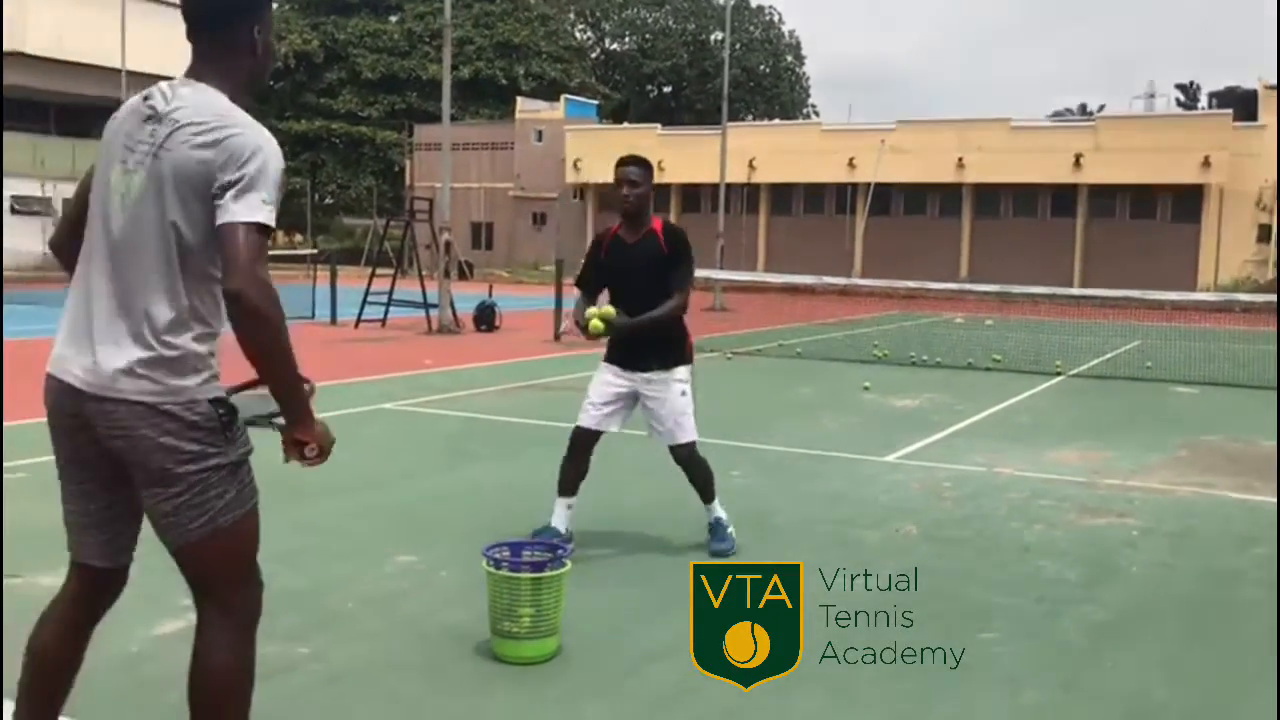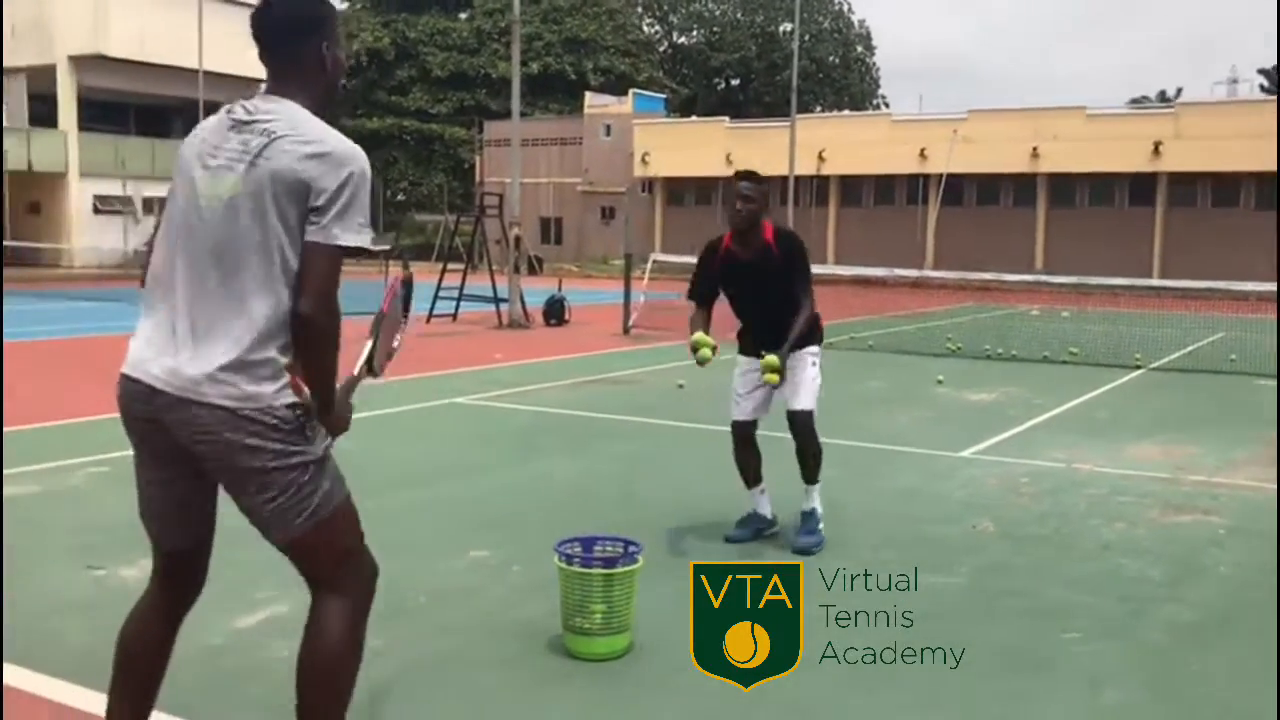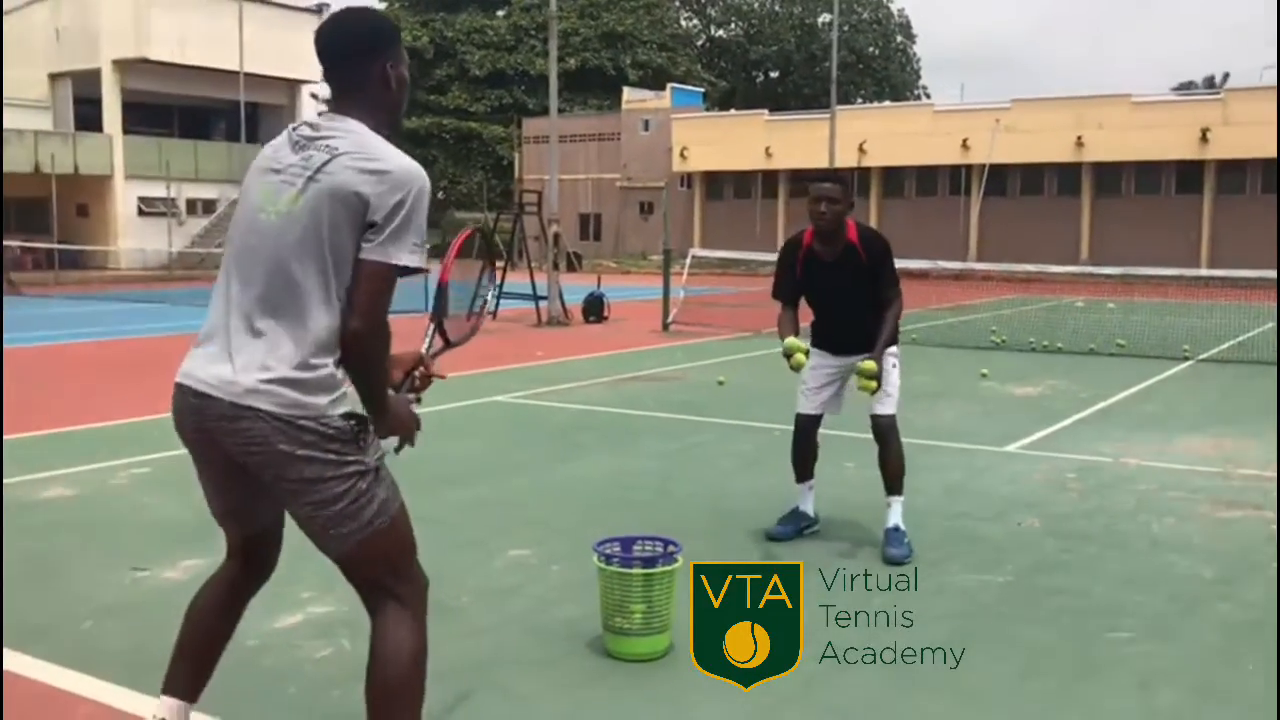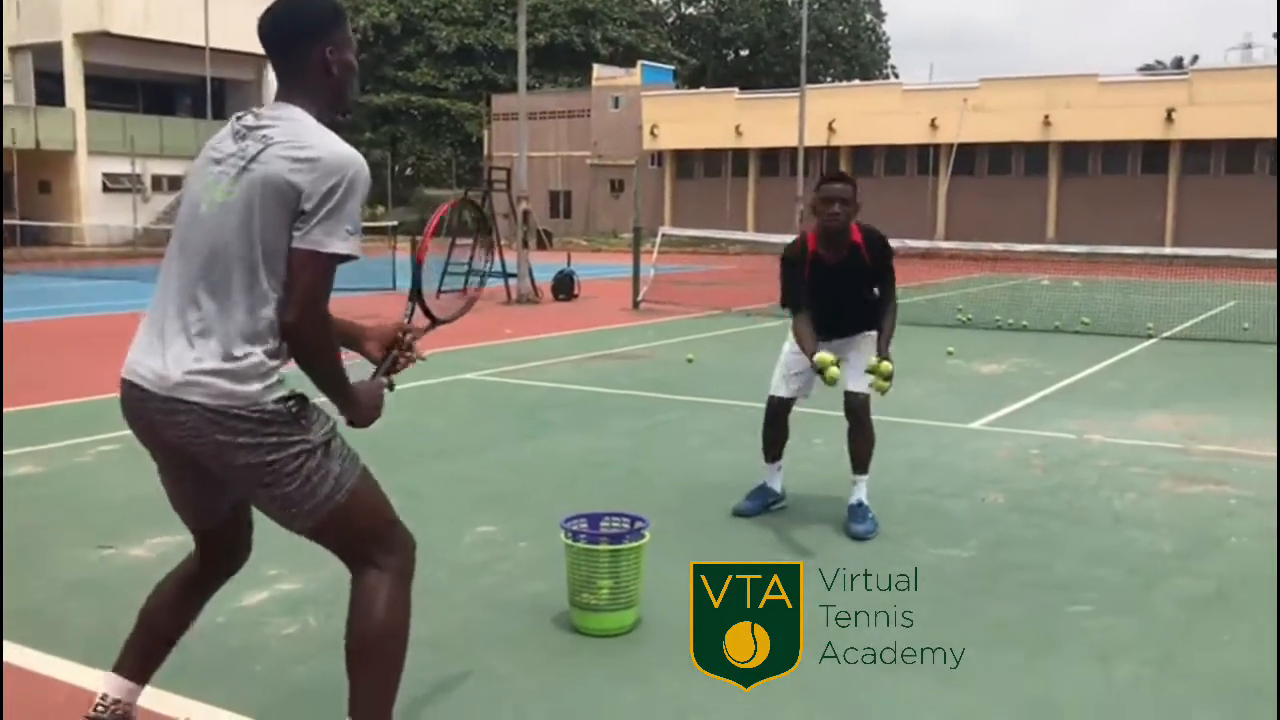
dt=0.5s
person 1, frame 1
left shoulder: (129, 117)
right shoulder: (243, 141)
left elbow: (68, 241)
right elbow: (245, 289)
right wrist: (299, 411)
left hip: (73, 385)
right hip: (166, 401)
left knee: (91, 583)
right knee: (230, 601)
person 1, frame 2
left shoulder: (208, 134)
right shoulder: (335, 156)
right elbow: (312, 307)
right wrist: (327, 404)
left hip: (146, 384)
right hip: (241, 404)
left knee: (174, 580)
right knee: (347, 579)
person 1, frame 3
left shoulder: (277, 152)
right shoulder: (396, 174)
right elbow: (360, 322)
left wrist: (378, 366)
right wrist: (383, 409)
left hip: (200, 395)
right hip: (293, 416)
left knee: (248, 562)
right knee: (399, 594)
person 1, frame 4
left shoulder: (229, 139)
right shoulder: (333, 160)
right elbow: (299, 314)
left wrist: (357, 336)
right wrist: (348, 398)
left hip: (148, 387)
right hip: (232, 403)
left knee: (219, 549)
right knee: (386, 554)
person 2, frame 1
left shoulder: (673, 239)
right shoulder: (603, 244)
left elbow: (682, 300)
right elbow: (587, 296)
left wrist: (636, 323)
right wrist: (584, 318)
left hip: (667, 365)
right hip: (618, 362)
left knee: (683, 450)
right knee: (582, 438)
left ankle: (718, 520)
right ankle: (559, 526)
person 2, frame 2
left shoulder: (787, 244)
right shoulder: (714, 253)
left elbow: (806, 305)
right elbow: (702, 308)
left wrist: (784, 350)
right wrist: (699, 340)
left hip: (798, 344)
right hip: (752, 349)
left knee: (801, 422)
right knee: (741, 429)
left ankle: (811, 512)
right ankle: (762, 512)
person 2, frame 3
left shoulder: (871, 243)
right shoulder: (794, 251)
left elbow: (894, 302)
right elbow: (788, 307)
left wrist: (879, 352)
right wrist: (790, 343)
left hip: (875, 346)
right hip: (825, 348)
left knee: (884, 425)
right knee: (804, 423)
left ankle: (895, 522)
right ankle: (805, 509)
person 2, frame 4
left shoulder: (874, 244)
right shoulder: (796, 254)
left elbow: (888, 300)
right elbow: (801, 316)
left wrist: (883, 350)
right wrist: (816, 359)
left hip: (858, 333)
right hip: (811, 333)
left knee: (857, 405)
right knee: (777, 405)
left ankle: (859, 499)
right ankle: (772, 486)
